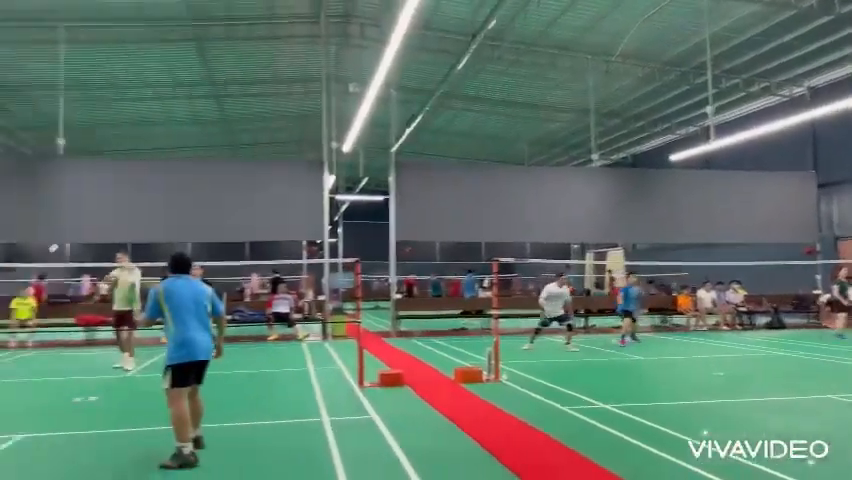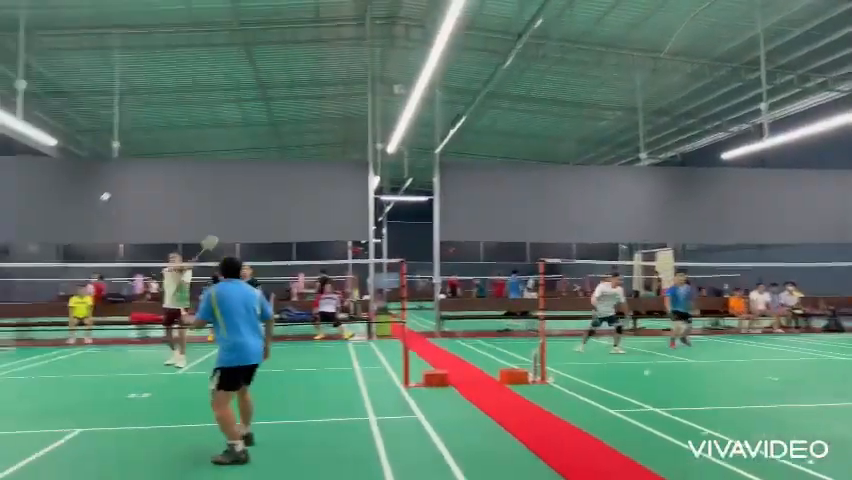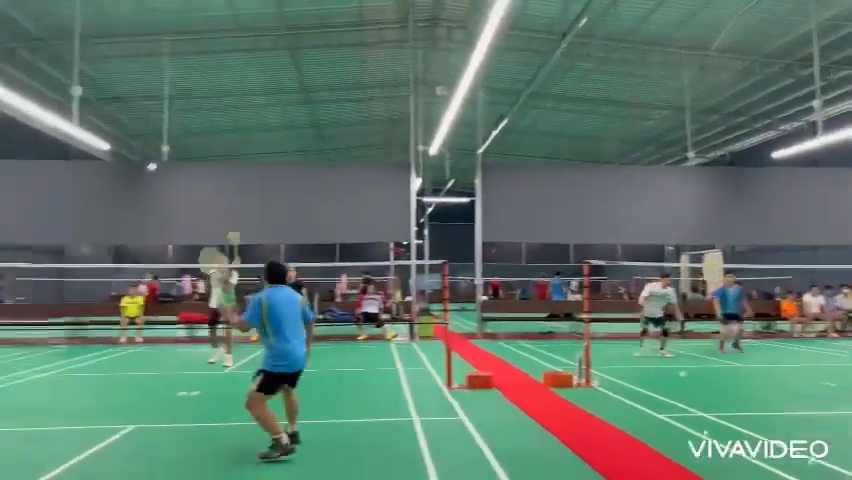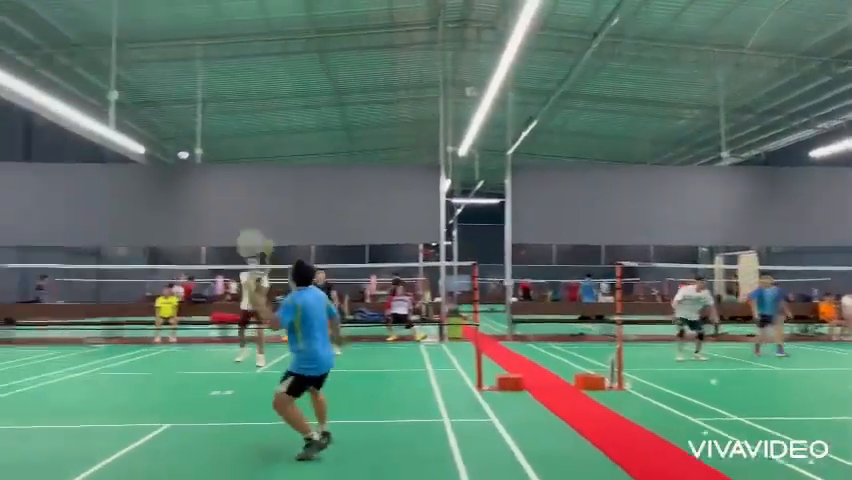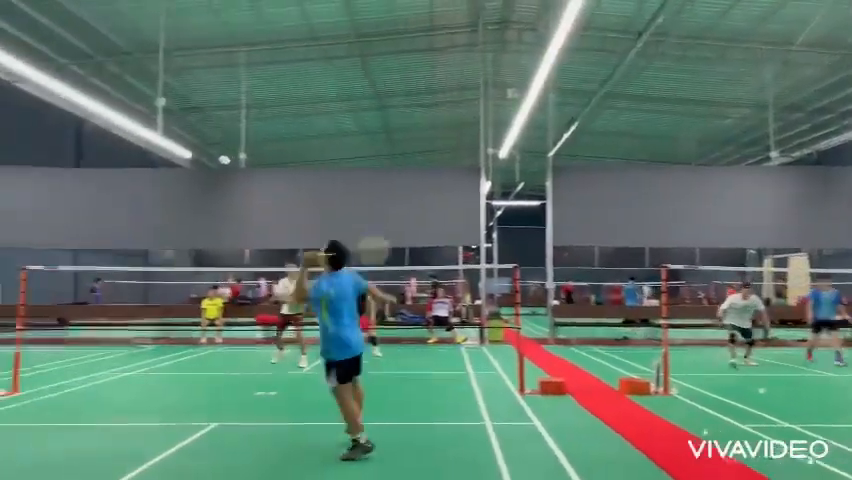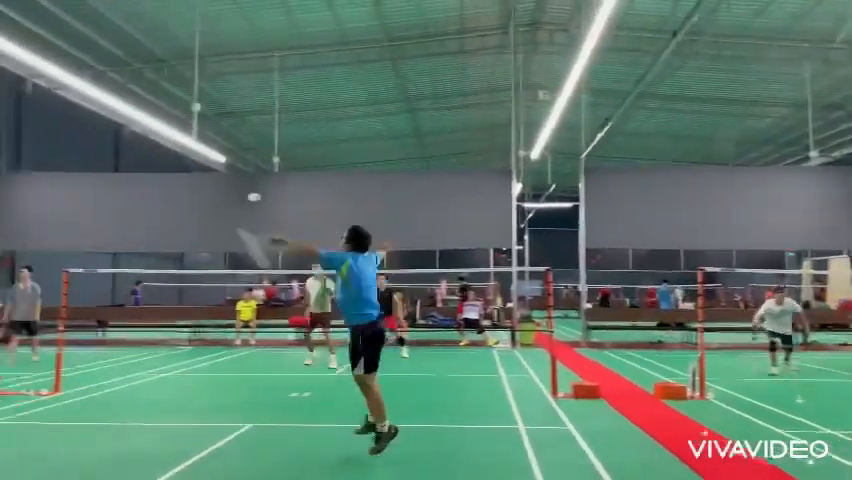
dt=0.1s
person 1, frame 1
left shoulder: (161, 289)
right shoulder: (205, 288)
left elbow: (148, 320)
right elbow: (220, 316)
left wrist: (140, 316)
right wrist: (220, 343)
left hip: (181, 350)
right hip: (204, 349)
left knee: (175, 400)
right knee: (193, 392)
left ankle: (186, 451)
right ankle: (195, 436)
person 1, frame 2
left shoulder: (213, 292)
right shoulder: (254, 292)
left elbow: (199, 323)
right elbow: (269, 319)
right wrist: (267, 344)
left hip: (232, 354)
right hip: (254, 352)
left knee: (220, 402)
right knee: (243, 392)
left ankle: (237, 449)
right ankle: (246, 433)
person 1, frame 3
left shoulder: (262, 298)
right shoulder: (296, 296)
left elbow: (244, 326)
right elbow: (310, 321)
right wrist: (308, 343)
left hip: (280, 359)
right hip: (298, 357)
left knee: (253, 402)
right knee: (288, 391)
left ankle: (281, 441)
right ankle: (293, 432)
person 1, frame 4
left shoulder: (294, 300)
right shoulder: (320, 295)
left elbow: (276, 324)
right elbow: (334, 317)
left wrist: (260, 305)
right wrist: (335, 335)
left hip: (306, 361)
right hip: (324, 358)
left knee: (282, 403)
right knee: (315, 392)
left ankle: (314, 439)
right ankle: (323, 432)
person 1, frame 5
left shoulder: (321, 285)
right shoulder: (348, 276)
left elbow: (298, 299)
right elbow: (372, 291)
left wrist: (303, 268)
right wrist: (387, 299)
left hip: (338, 349)
right hip: (353, 345)
left knee: (342, 395)
right knee: (352, 386)
left ankle: (360, 442)
right ankle: (357, 425)
person 1, frame 6
left shoulder: (345, 260)
right shoulder: (371, 257)
left elbow: (313, 252)
right elbow: (381, 255)
left wrist: (285, 243)
right wrist: (384, 250)
left hip: (365, 328)
right hip: (372, 326)
left knee: (366, 381)
right knee: (363, 377)
left ankle: (384, 428)
right ankle: (374, 420)
